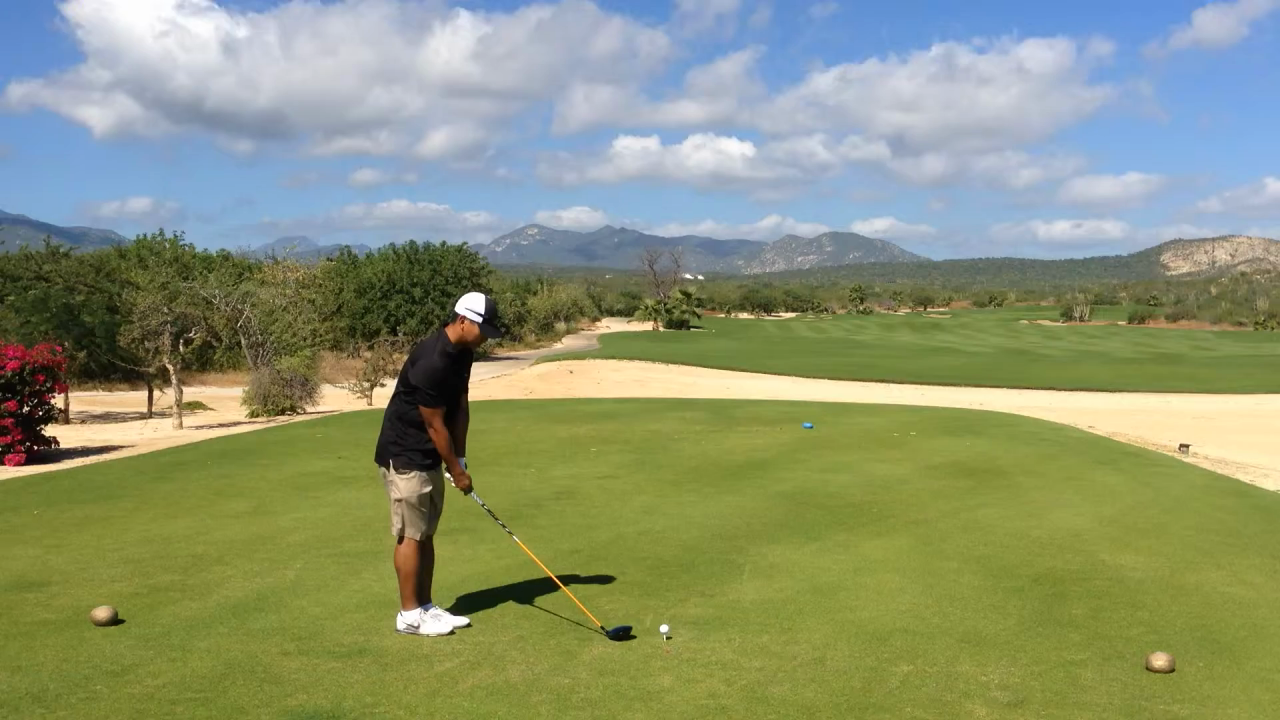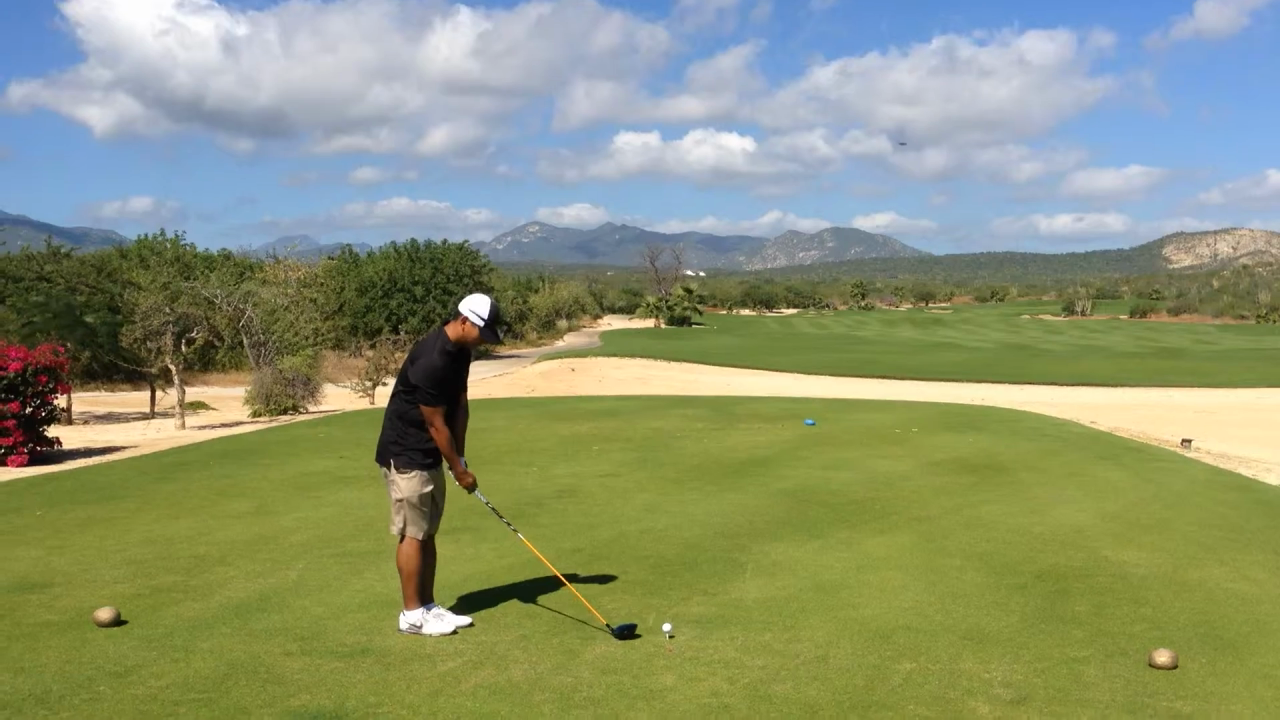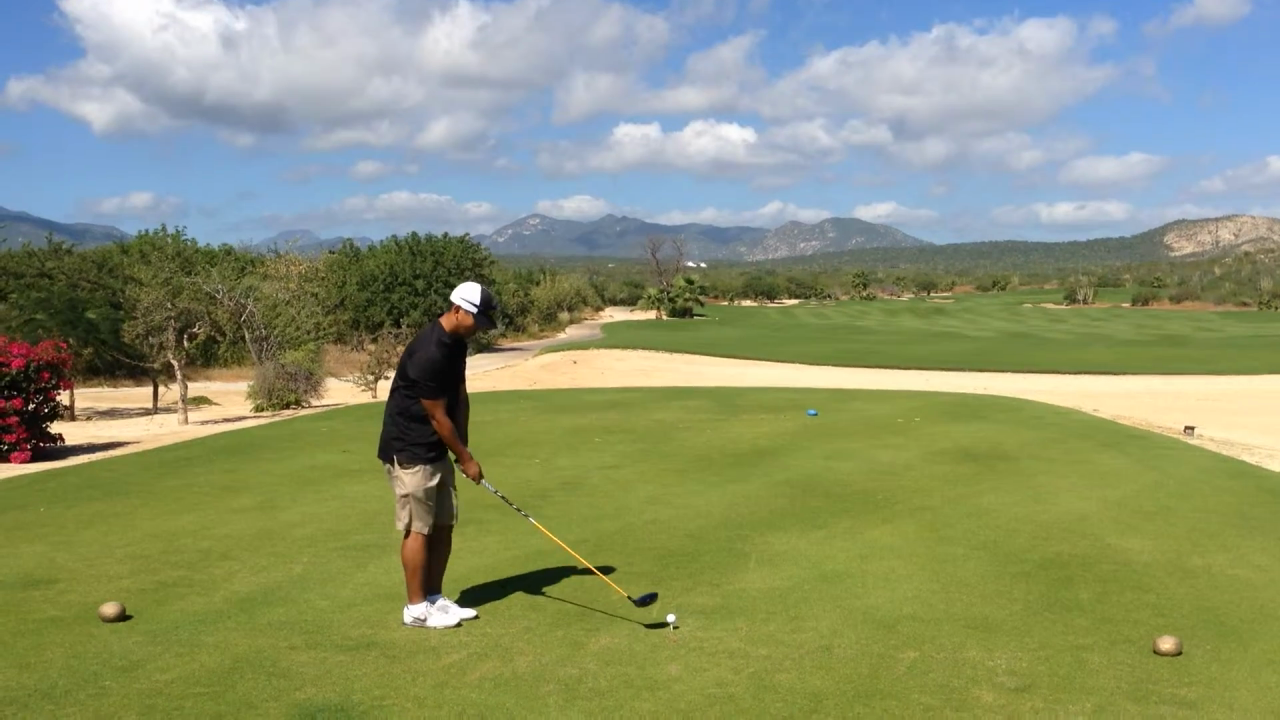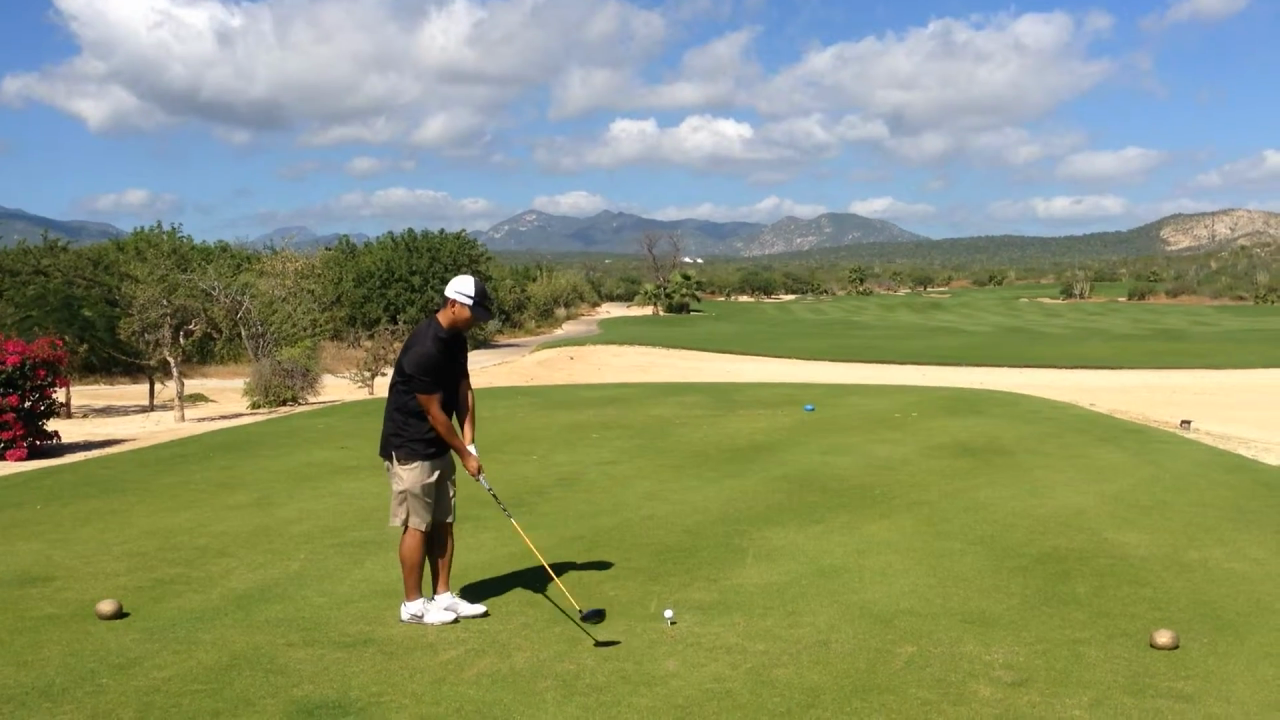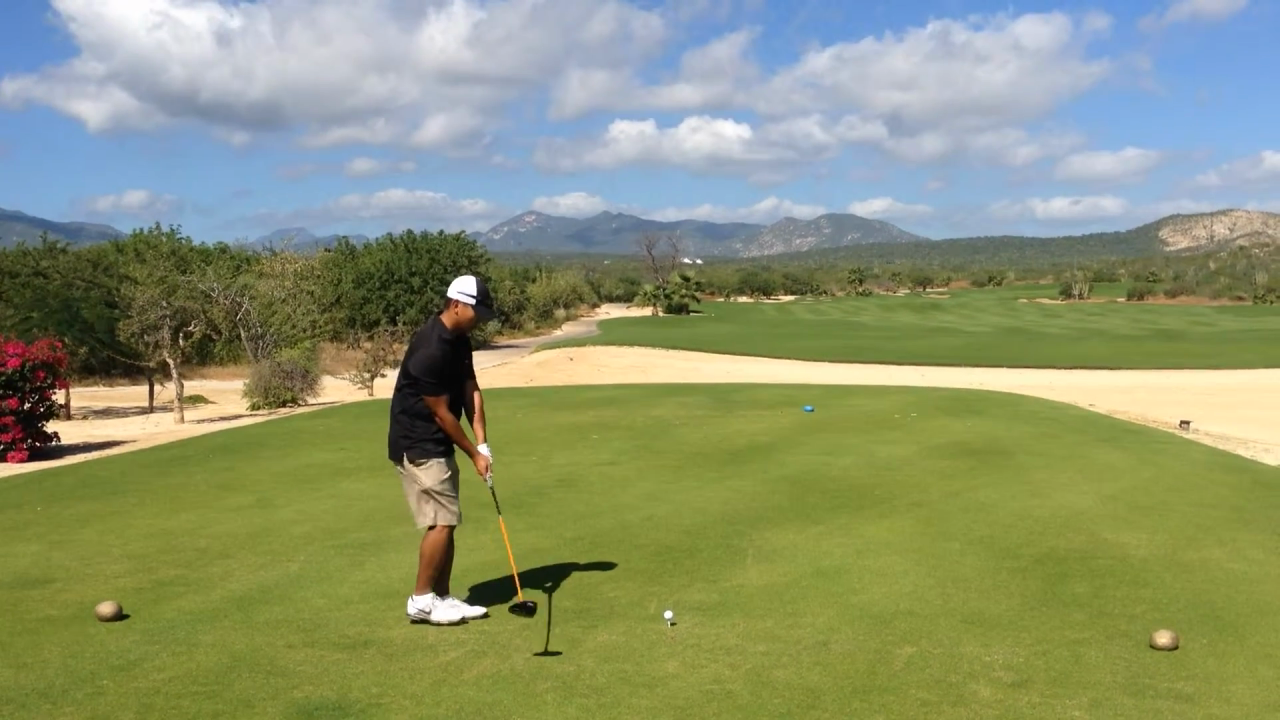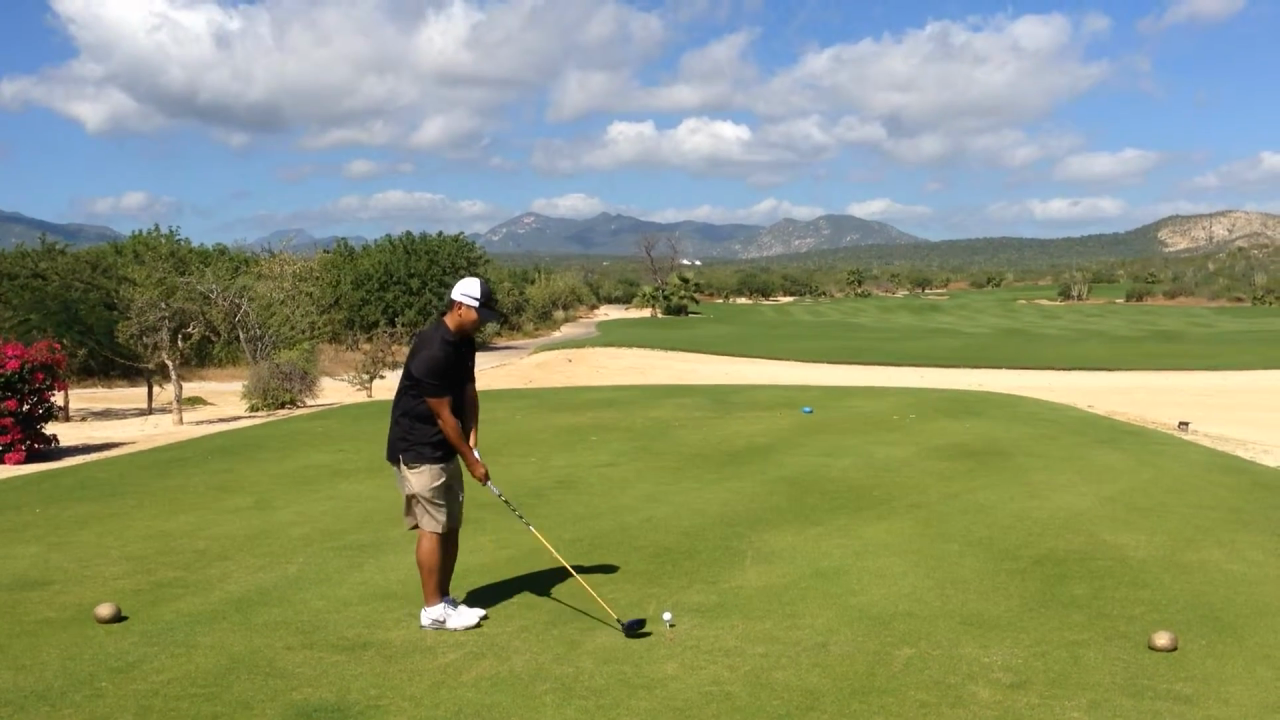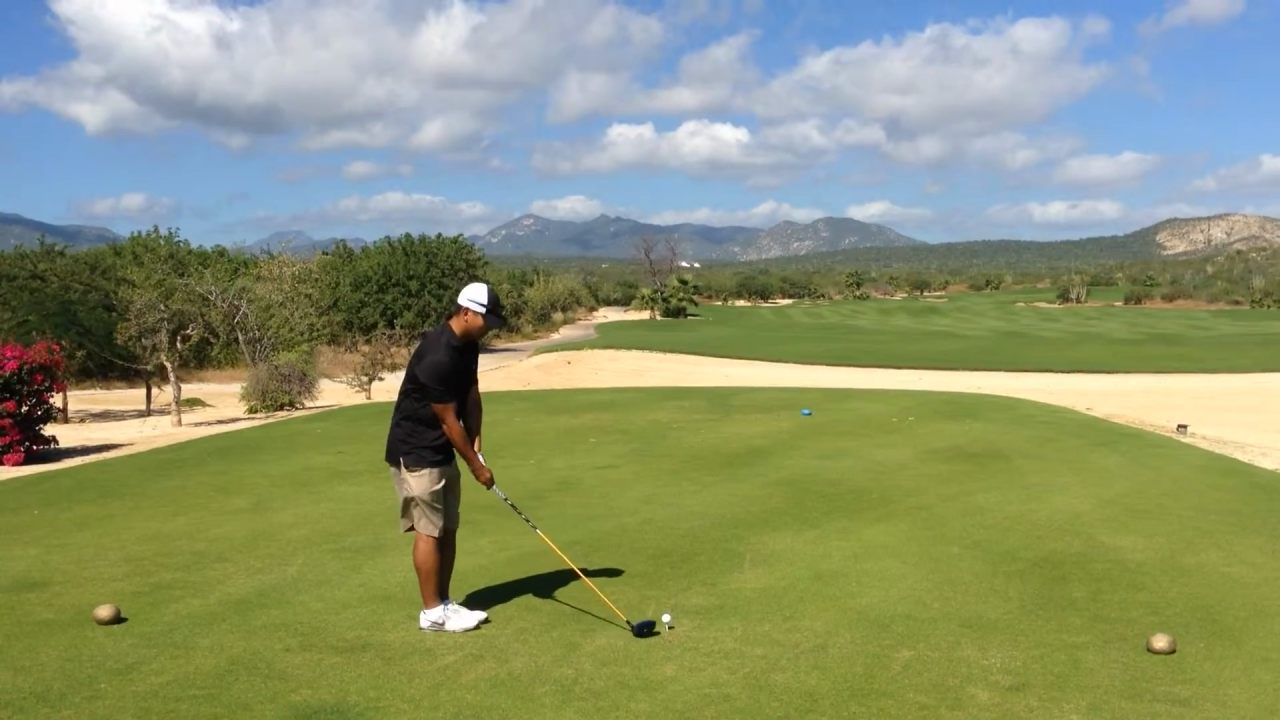
dt=0.3s
person 1, frame 1
left shoulder: (463, 354)
right shoulder: (431, 361)
left elbow: (461, 408)
right elbow: (435, 425)
left wrist: (460, 461)
right wrist: (457, 472)
left hip: (429, 457)
right hip: (404, 456)
left knee: (426, 535)
right knee: (411, 535)
left ankle: (426, 607)
right ankle: (409, 615)
person 1, frame 2
left shoulder: (460, 352)
right shoulder: (430, 359)
left elbow: (460, 406)
right elbow: (436, 424)
left wrist: (460, 459)
right wrist: (459, 470)
left hip: (428, 456)
right hip: (405, 455)
left knee: (427, 533)
right knee: (413, 534)
left ankle: (428, 606)
right ankle: (412, 614)
person 1, frame 3
left shoulder: (456, 343)
right shoulder: (429, 352)
left elbow: (460, 397)
right elbow: (438, 417)
left wrist: (464, 450)
right wrist: (466, 460)
left hip: (435, 449)
right hip: (409, 450)
left knee: (443, 524)
right knee: (418, 528)
left ankle: (433, 597)
right ankle: (416, 608)
person 1, frame 4
left shoulder: (456, 339)
right shoulder: (424, 348)
left elbow: (463, 391)
right elbow: (434, 412)
left wrist: (470, 443)
right wrist: (464, 455)
left hip: (438, 446)
right hip: (409, 447)
left knee: (443, 523)
right knee: (417, 525)
left ankle: (443, 595)
right ankle: (413, 605)
person 1, frame 5
left shoulder: (461, 341)
right shoulder: (429, 349)
left elbow: (471, 391)
right elbow: (441, 413)
left wrist: (482, 445)
right wrist: (472, 455)
left hip: (439, 446)
right hip: (417, 447)
left knee: (445, 522)
right knee: (441, 522)
left ankle: (442, 597)
right ankle: (421, 598)
person 1, frame 6
left shoulder: (464, 343)
right shoulder: (432, 351)
left elbow: (469, 396)
right elbow: (443, 416)
left wrist: (473, 449)
right wrist: (471, 461)
left hip: (443, 450)
right hip: (417, 450)
left knee: (450, 527)
right knee: (432, 528)
left ankle: (444, 599)
right ankle: (433, 610)
person 1, frame 7
left shoulder: (467, 346)
right shoulder: (437, 356)
left elbow: (472, 399)
right elbow: (449, 420)
left wrist: (478, 451)
right wrist: (476, 466)
left hip: (442, 452)
right hip: (416, 453)
left knee: (448, 530)
right knee: (428, 531)
left ankle: (444, 602)
right ankle: (432, 612)
